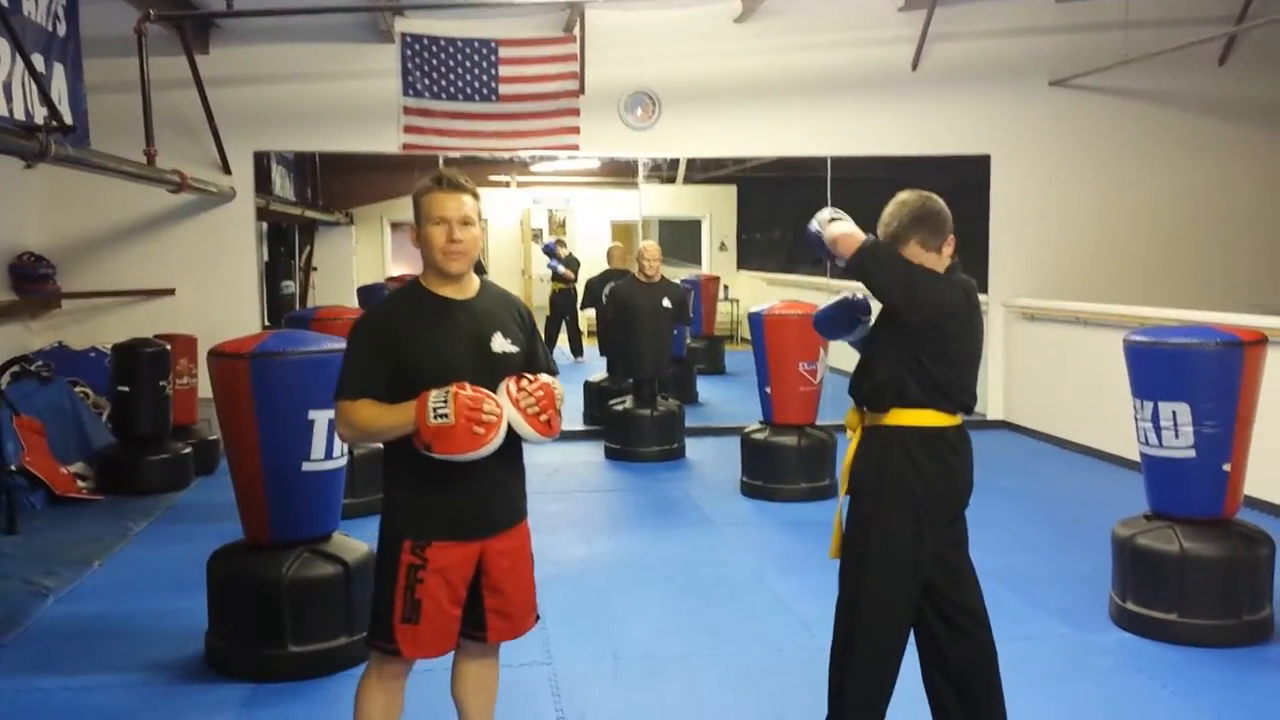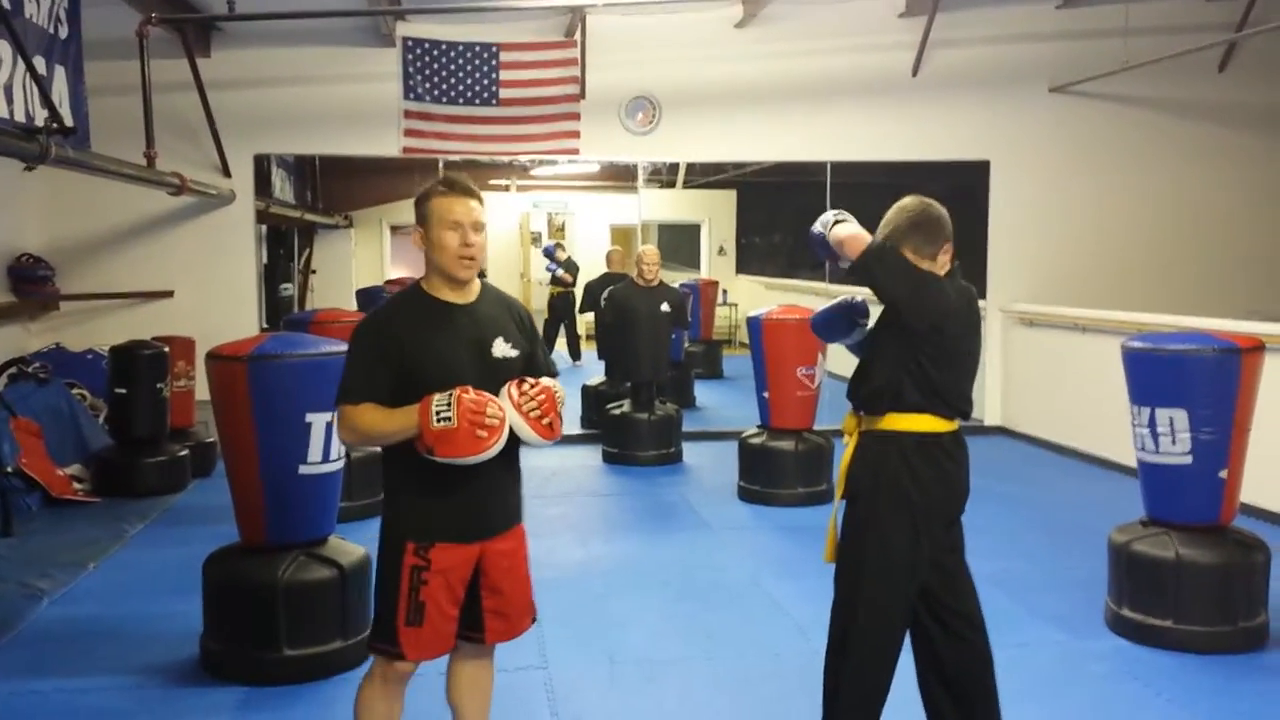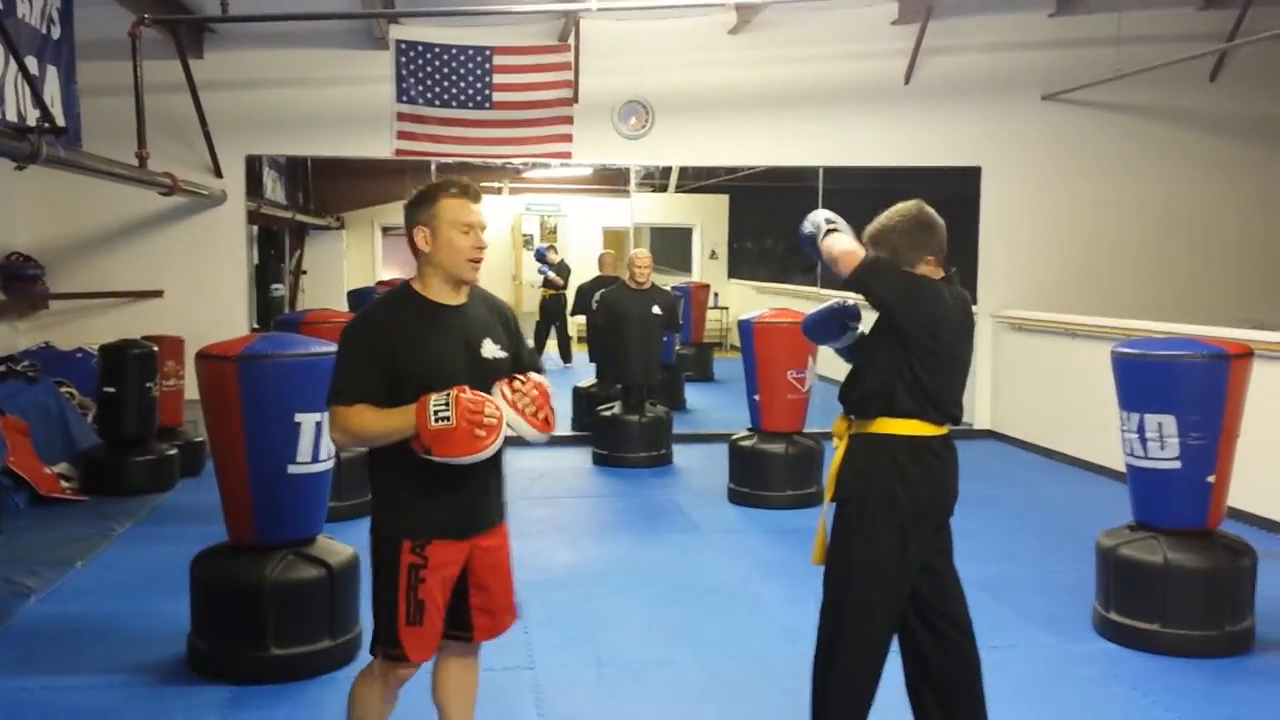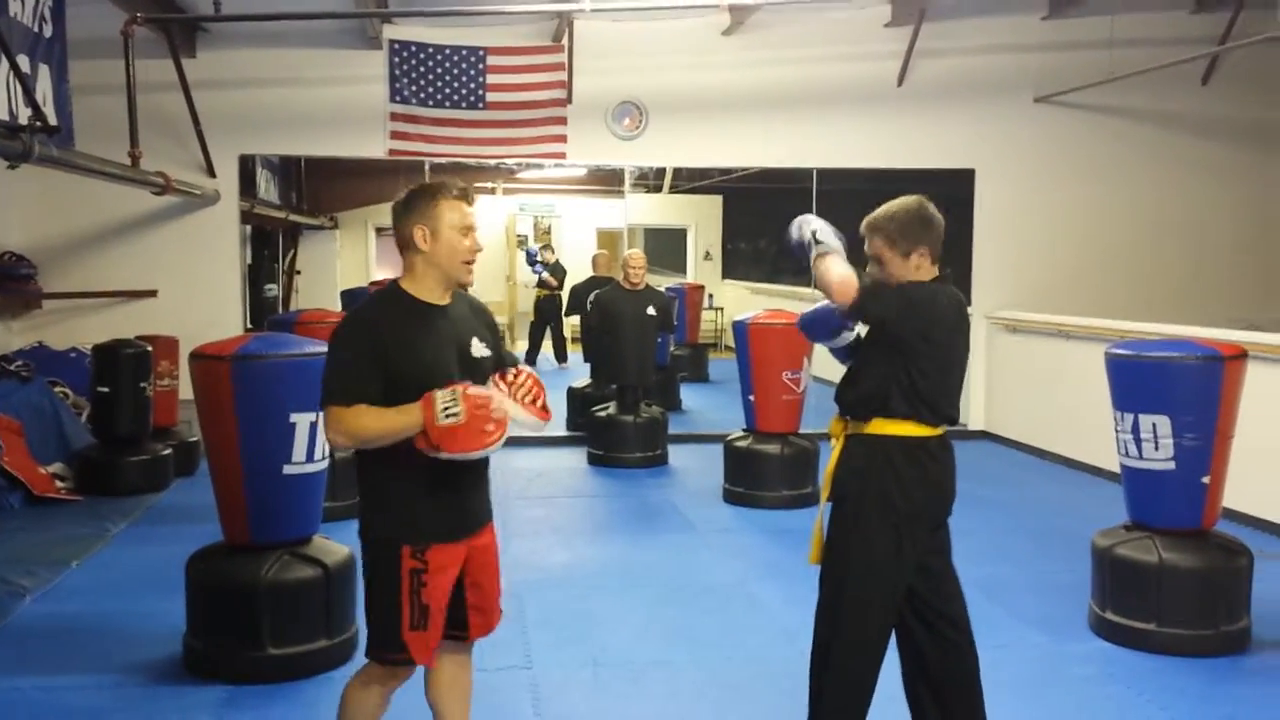
dt=0.1s
person 1, frame 1
left shoulder: (510, 310)
right shoulder: (386, 320)
left elbow: (546, 385)
right elbow: (350, 420)
left wrist: (544, 398)
right wrist: (421, 411)
left hip: (502, 515)
right hip: (422, 524)
left knee: (483, 642)
right knee: (394, 657)
person 1, frame 2
left shoulder: (510, 312)
right shoulder: (388, 323)
left elbow: (546, 388)
right elbow: (352, 424)
left wrist: (545, 400)
right wrist: (424, 415)
left hip: (498, 518)
right hip: (423, 526)
left knee: (478, 643)
right knee: (398, 659)
person 1, frame 3
left shoulder: (495, 314)
right shoulder: (379, 324)
left elbow: (524, 382)
right elbow: (345, 425)
left wrist: (529, 398)
right wrist: (423, 415)
left hip: (482, 517)
right hip: (413, 524)
left knee: (463, 641)
right knee: (399, 656)
person 1, frame 4
left shoulder: (474, 314)
right shoulder: (369, 323)
left elbow: (510, 383)
right elbow: (342, 427)
left wrist: (522, 394)
right wrist: (428, 412)
left hip: (470, 516)
right hip: (405, 527)
left knee: (457, 641)
right knee: (397, 659)
person 2, frame 1
left shoulder: (938, 295)
right shoulder: (944, 296)
left elbow: (845, 241)
right elbow: (903, 357)
left wrist: (830, 222)
right wrist: (858, 329)
left hip: (906, 463)
right hip: (928, 458)
left knee: (871, 607)
right knee: (947, 598)
person 2, frame 2
left shoulder: (940, 300)
right shoulder: (944, 300)
left elbow: (851, 243)
right elbow: (900, 362)
left wrist: (834, 223)
right wrist: (854, 333)
left hip: (903, 467)
right hip: (924, 463)
left knee: (867, 610)
right knee: (942, 602)
person 2, frame 3
left shoulder: (932, 304)
right shoulder: (940, 304)
left elbow: (850, 262)
right elbow: (888, 362)
left wrist: (826, 227)
right wrist: (847, 335)
left hip: (893, 472)
right hip: (916, 467)
left knee: (855, 614)
right knee: (932, 606)
person 2, frame 4
left shoulder: (928, 307)
right shoulder: (933, 305)
left elbow: (843, 288)
right elbow: (884, 363)
left wrist: (819, 238)
right wrist: (842, 337)
left hip: (889, 472)
right hip: (914, 467)
left knee: (852, 613)
right knee: (929, 605)
